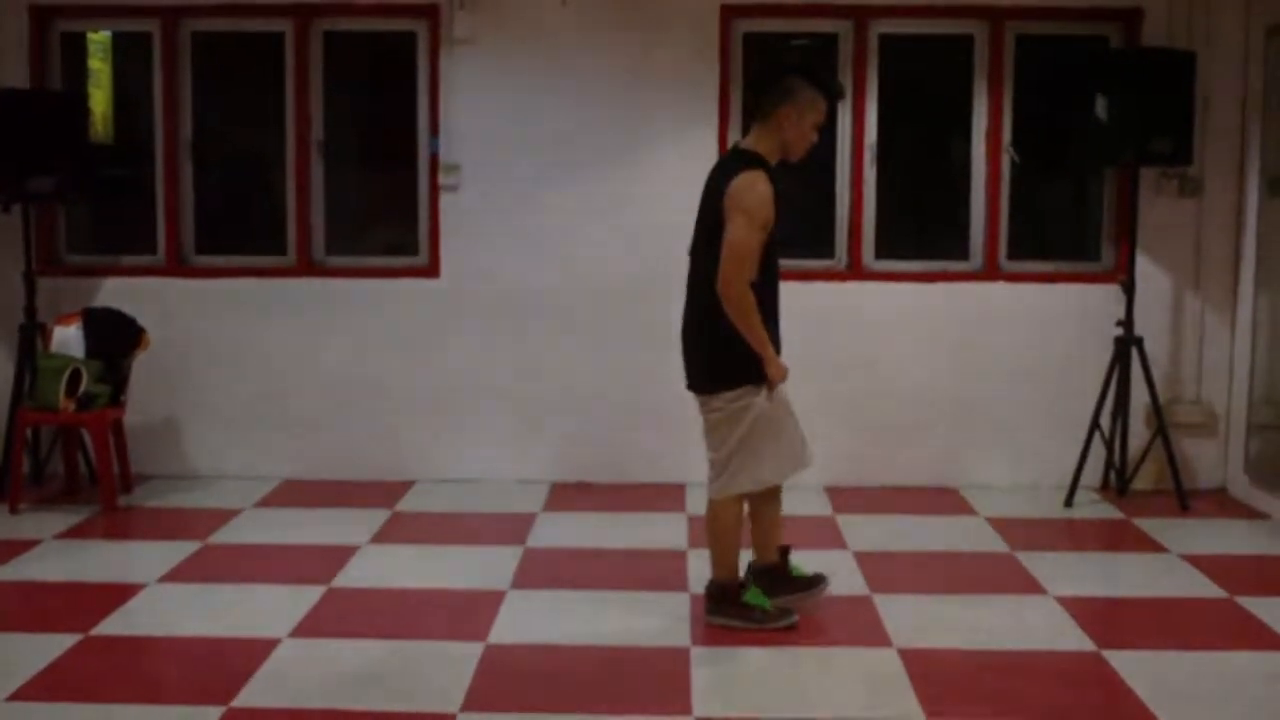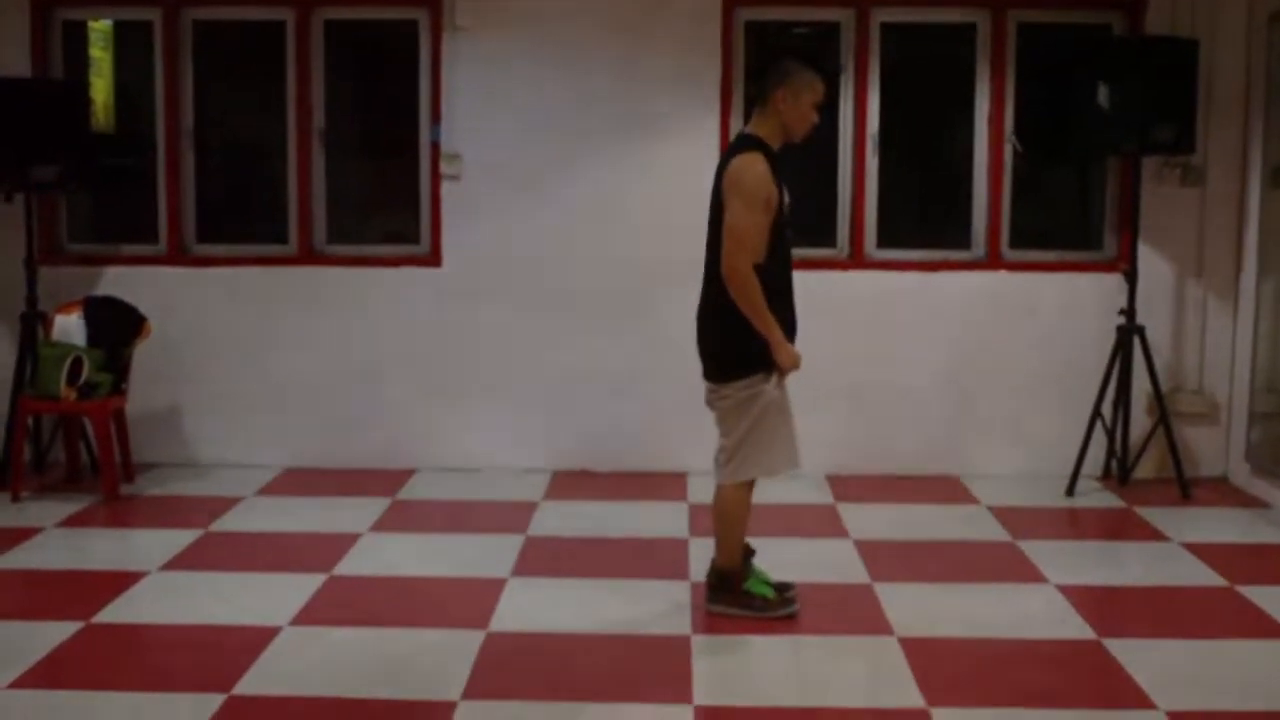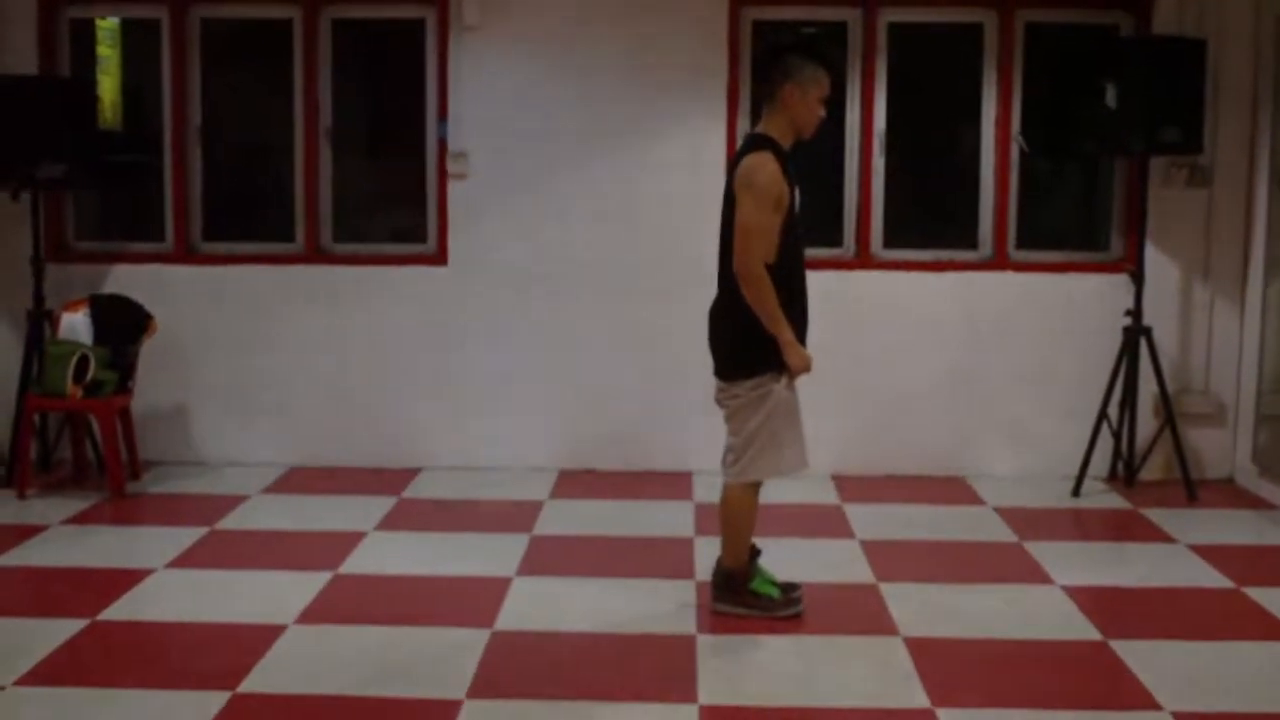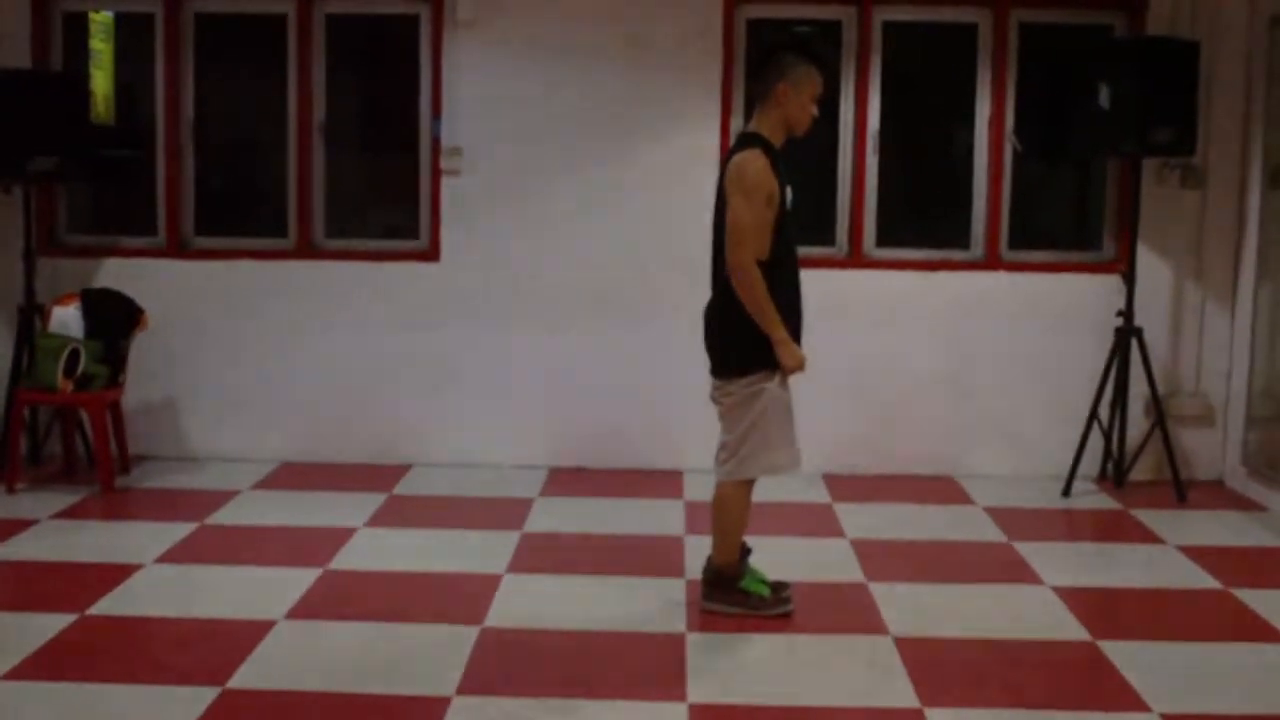
dt=0.4s
person 1, frame 1
left shoulder: (735, 167)
right shoulder: (753, 184)
right elbow: (732, 285)
right wrist: (768, 355)
left hip: (734, 352)
right hip: (729, 357)
left knee: (767, 463)
right knee: (735, 477)
left ankle: (771, 571)
right ankle: (726, 595)
person 1, frame 2
left shoulder: (756, 160)
right shoulder: (752, 167)
right elbow: (735, 268)
left wrist: (772, 339)
right wrist: (778, 341)
left hip: (748, 341)
right hip: (742, 345)
left knee: (745, 463)
right knee: (739, 466)
left ankle: (735, 566)
right ankle: (727, 584)
person 1, frame 3
left shoulder: (766, 159)
right shoulder: (763, 166)
right elbow: (748, 267)
left wrist: (782, 340)
right wrist: (789, 342)
left hip: (757, 341)
right hip: (754, 345)
left knee: (751, 464)
right knee: (747, 467)
left ankle: (741, 567)
right ankle: (733, 584)
person 1, frame 4
left shoulder: (761, 158)
right shoulder: (753, 163)
right elbow: (741, 264)
left wrist: (776, 338)
right wrist: (782, 340)
left hip: (754, 341)
right hip: (749, 344)
left knee: (745, 463)
right knee: (740, 465)
left ankle: (730, 566)
right ankle: (723, 583)
